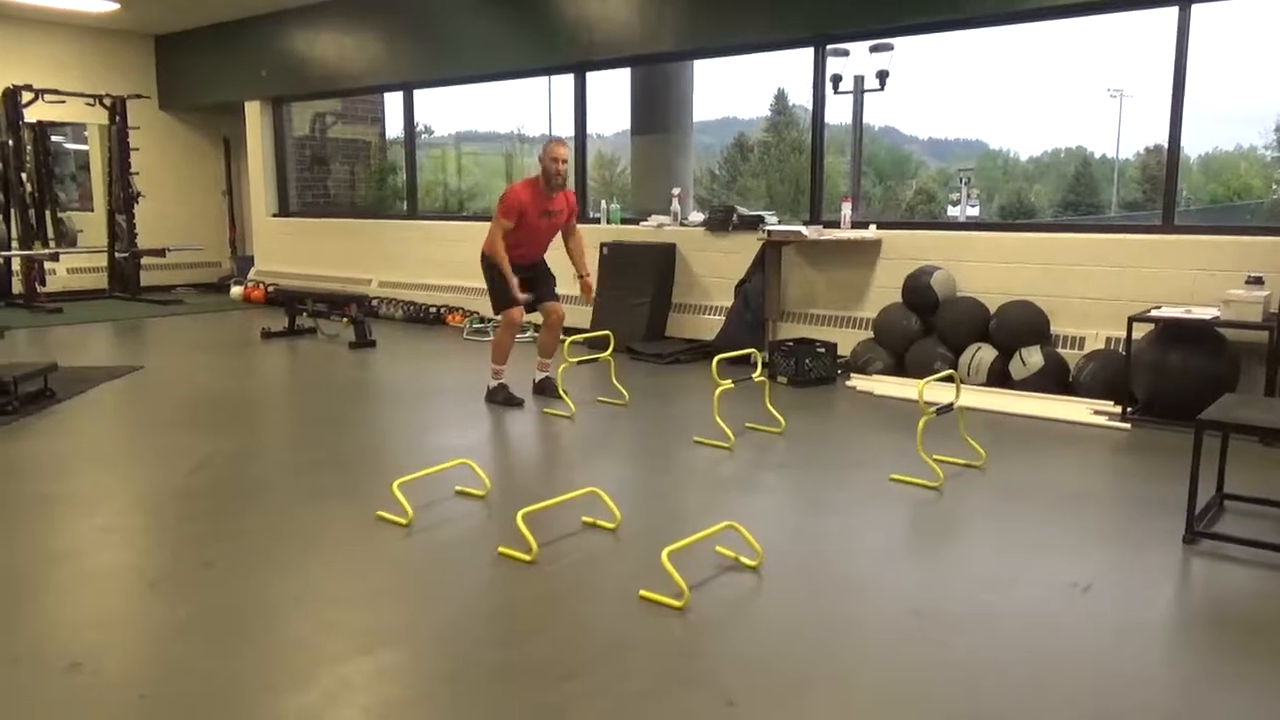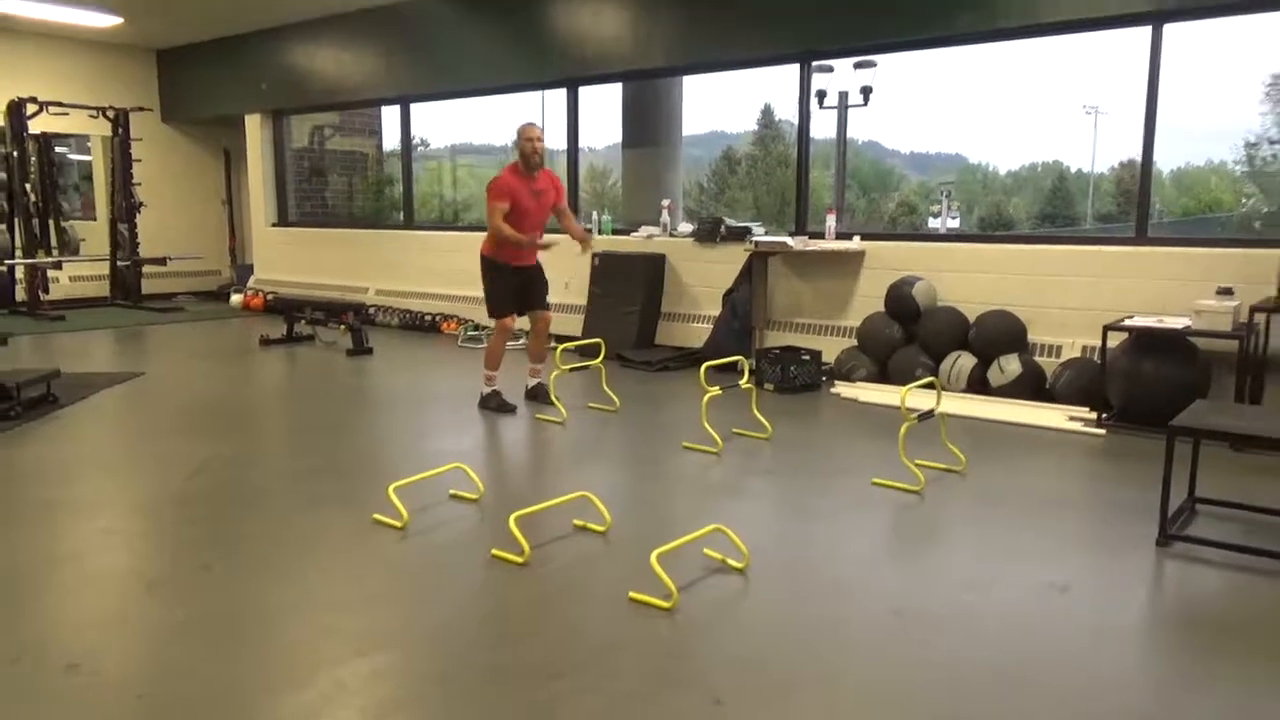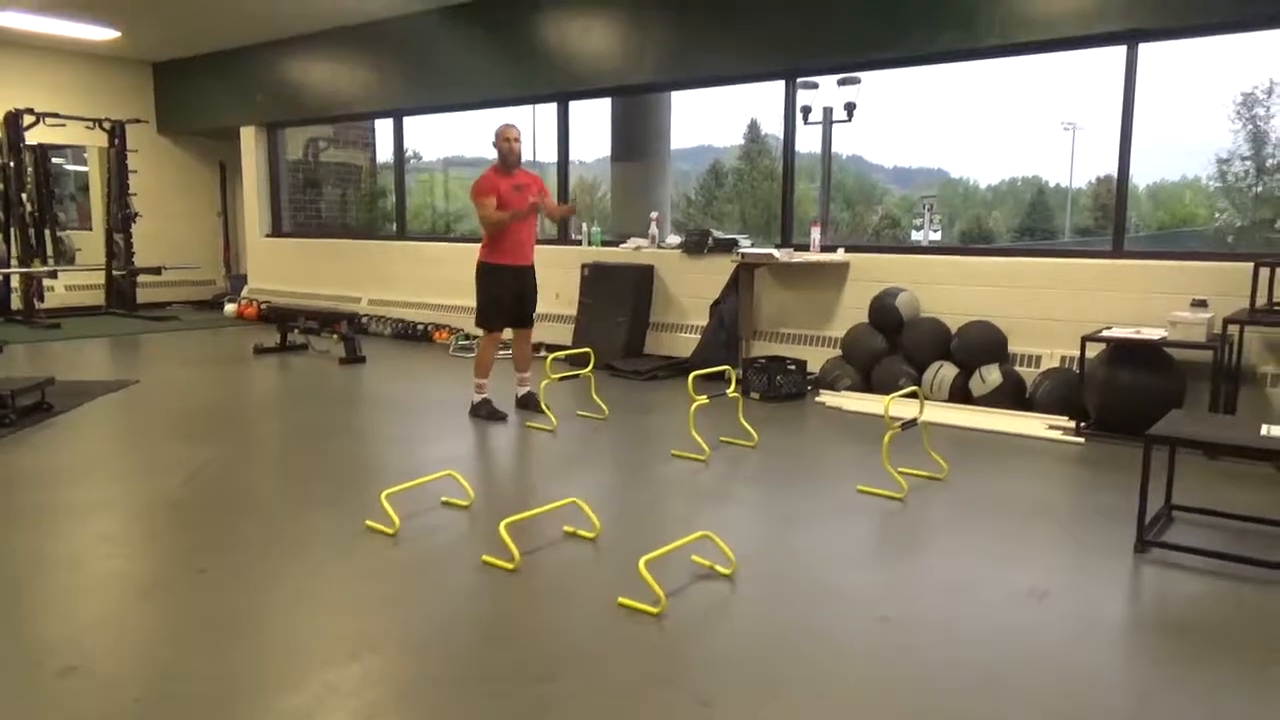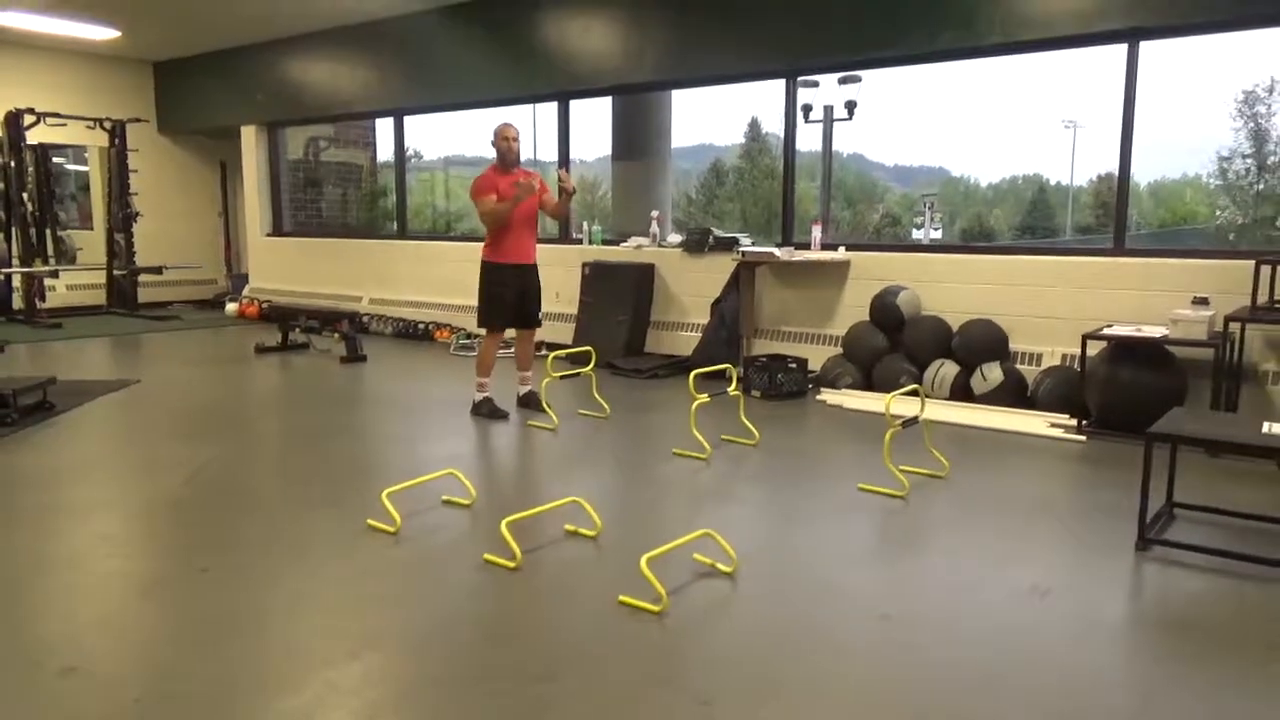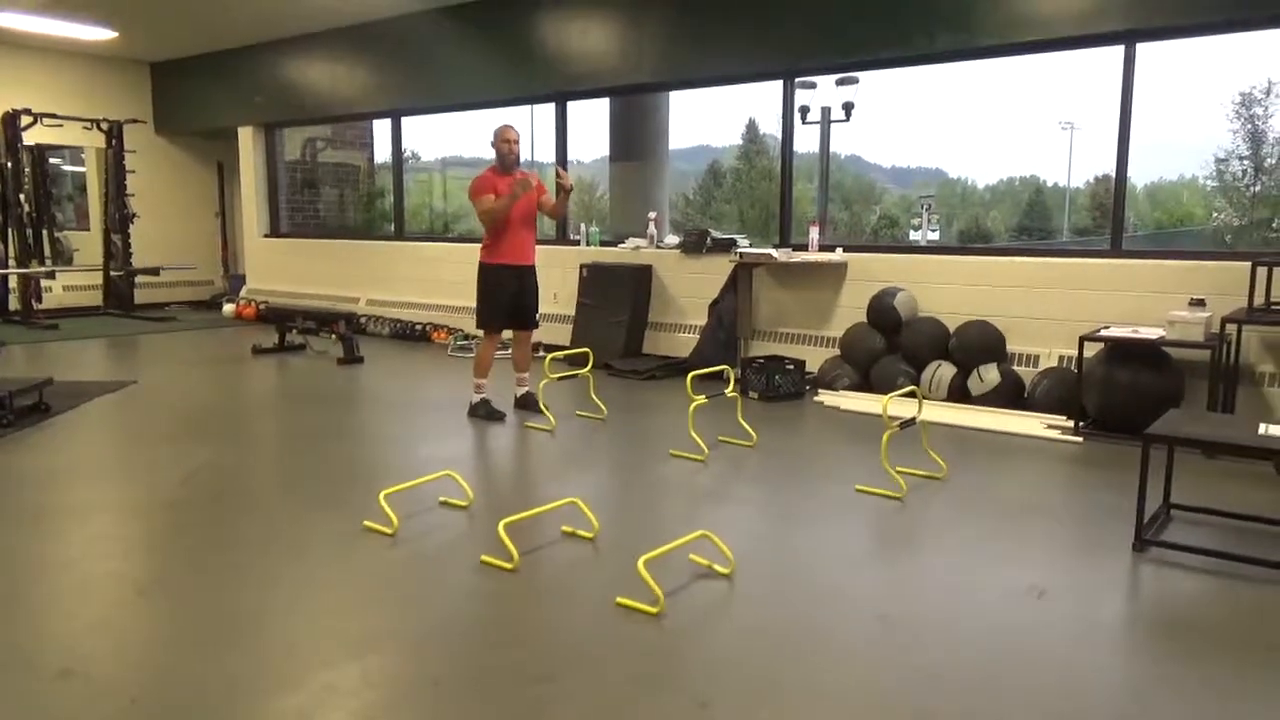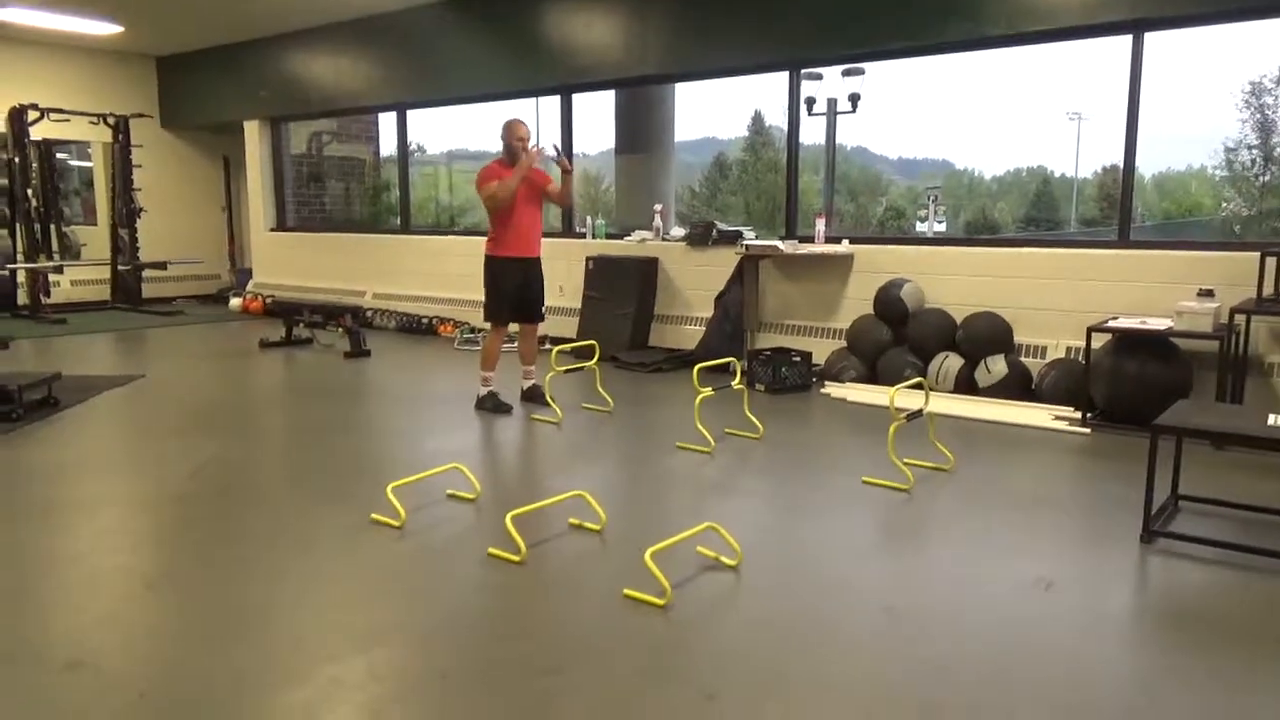
dt=0.2s
person 1, frame 1
left shoulder: (568, 199)
right shoulder: (518, 195)
left elbow: (571, 235)
right elbow: (495, 238)
left wrist: (583, 274)
right wrist: (510, 279)
left hip: (534, 263)
right hip: (502, 263)
left knee: (556, 314)
right knee: (513, 318)
left ankle: (542, 378)
right ankle: (495, 385)
person 1, frame 2
left shoulder: (553, 181)
right shoulder: (504, 181)
left elbow: (564, 214)
right elbow: (494, 225)
left wrist: (581, 236)
right wrist: (526, 241)
left hip: (529, 262)
right hip: (498, 262)
left knee: (542, 320)
right knee: (506, 324)
left ankle: (534, 383)
right ankle: (489, 391)
person 1, frame 3
left shoulder: (533, 180)
right shoulder: (487, 181)
left elbow: (553, 212)
right elbow: (488, 221)
left wrist: (569, 210)
right wrist: (521, 211)
left hip: (525, 268)
right hip: (495, 268)
left knee: (524, 333)
right knee: (492, 334)
left ankle: (524, 392)
right ankle: (479, 399)
person 1, frame 4
left shoulder: (532, 178)
right shoulder: (485, 180)
left elbow: (557, 214)
right elbow: (489, 219)
left wrist: (567, 194)
right wrist: (517, 196)
left hip: (528, 266)
right hip: (498, 267)
left knee: (527, 332)
right knee: (494, 333)
left ankle: (525, 391)
right ankle: (481, 398)
person 1, frame 5
left shoulder: (532, 180)
right shoulder: (484, 181)
left elbow: (556, 214)
right elbow: (487, 218)
left wrist: (565, 192)
right wrist: (515, 194)
left hip: (526, 268)
right hip: (496, 268)
left knee: (525, 333)
right knee: (492, 334)
left ankle: (522, 392)
right ankle: (478, 399)
person 1, frame 6
left shoulder: (538, 173)
right shoulder: (490, 172)
left elbow: (563, 201)
right elbow: (495, 201)
left wrist: (567, 172)
right wrist: (521, 169)
left hip: (532, 260)
right hip: (502, 260)
left knee: (531, 325)
right knee: (499, 326)
left ankle: (529, 385)
right ankle: (485, 392)
